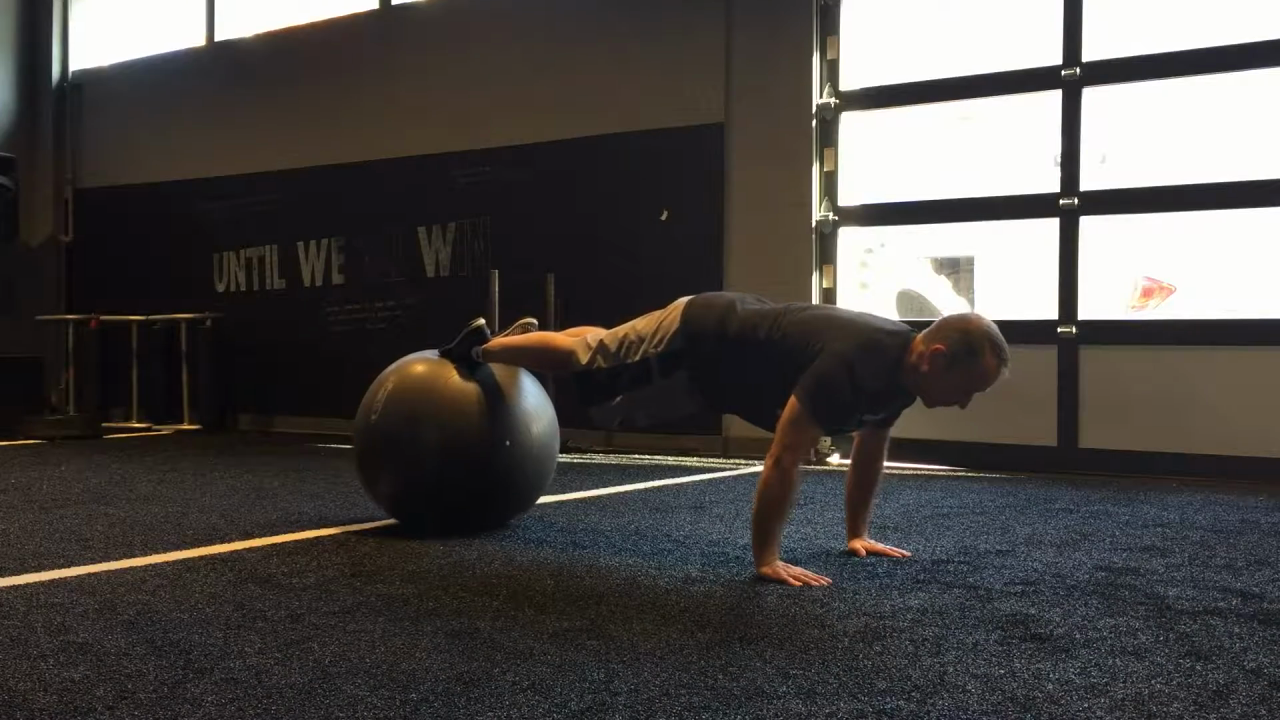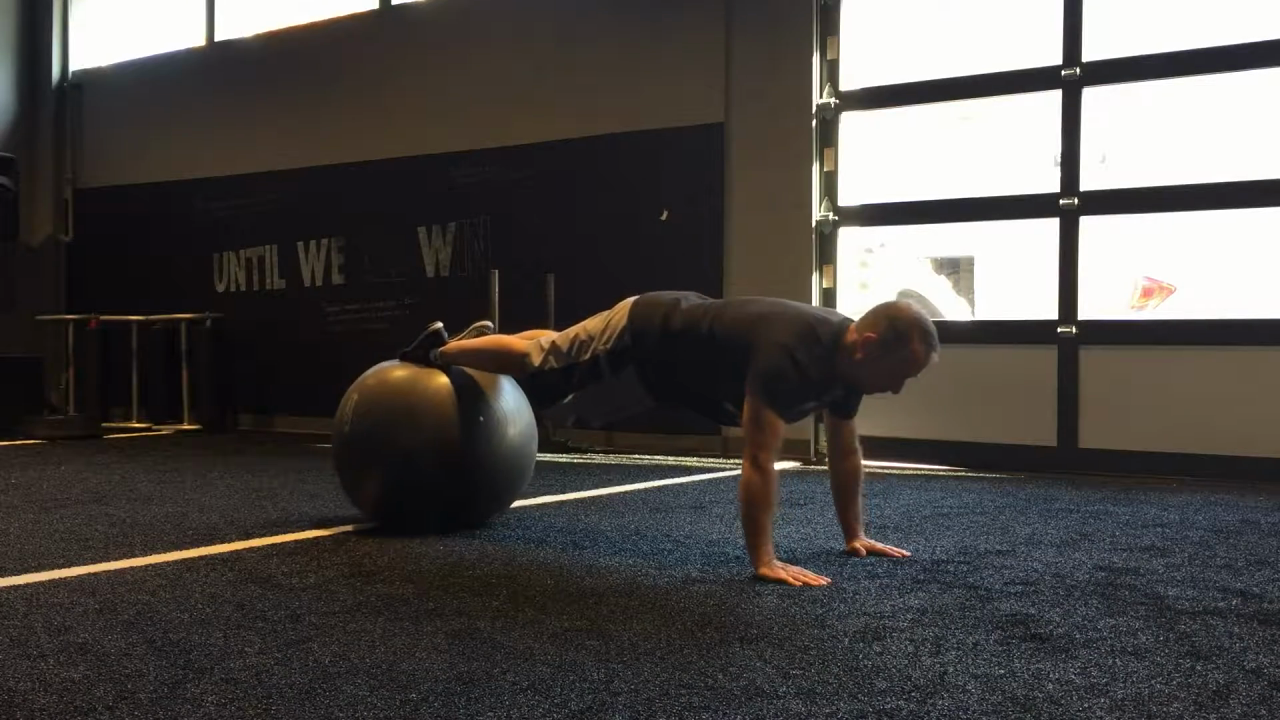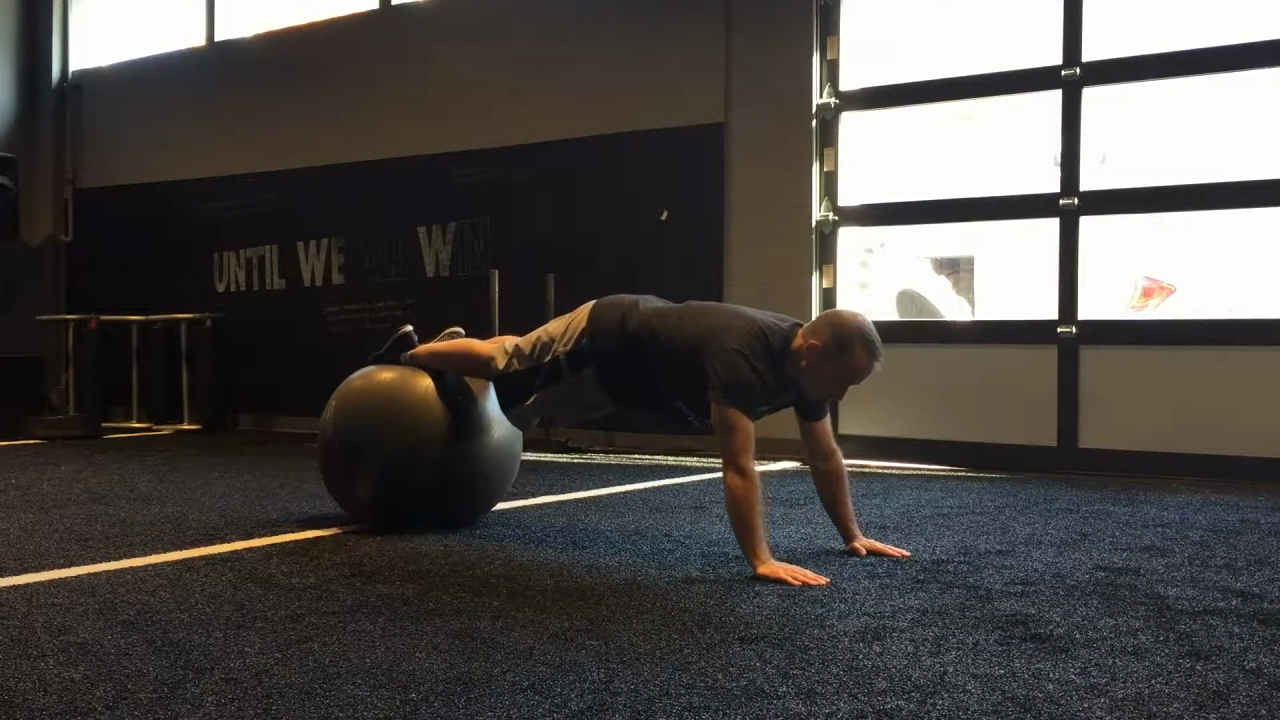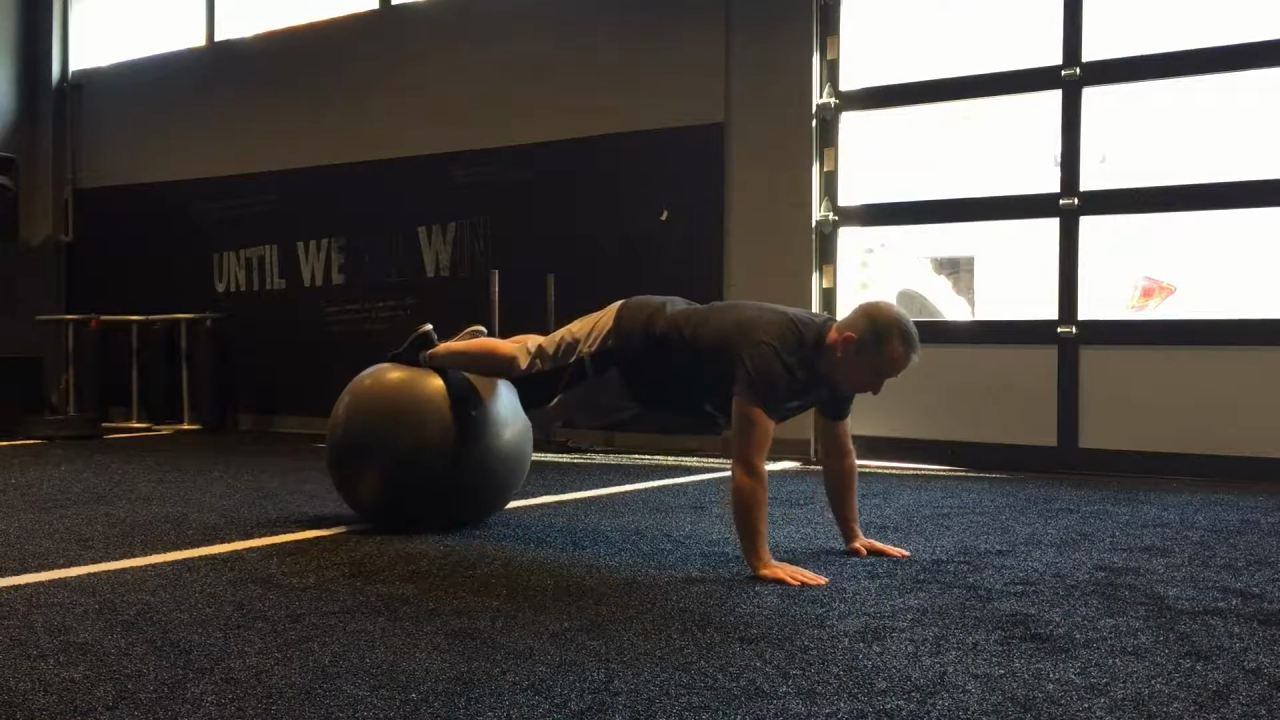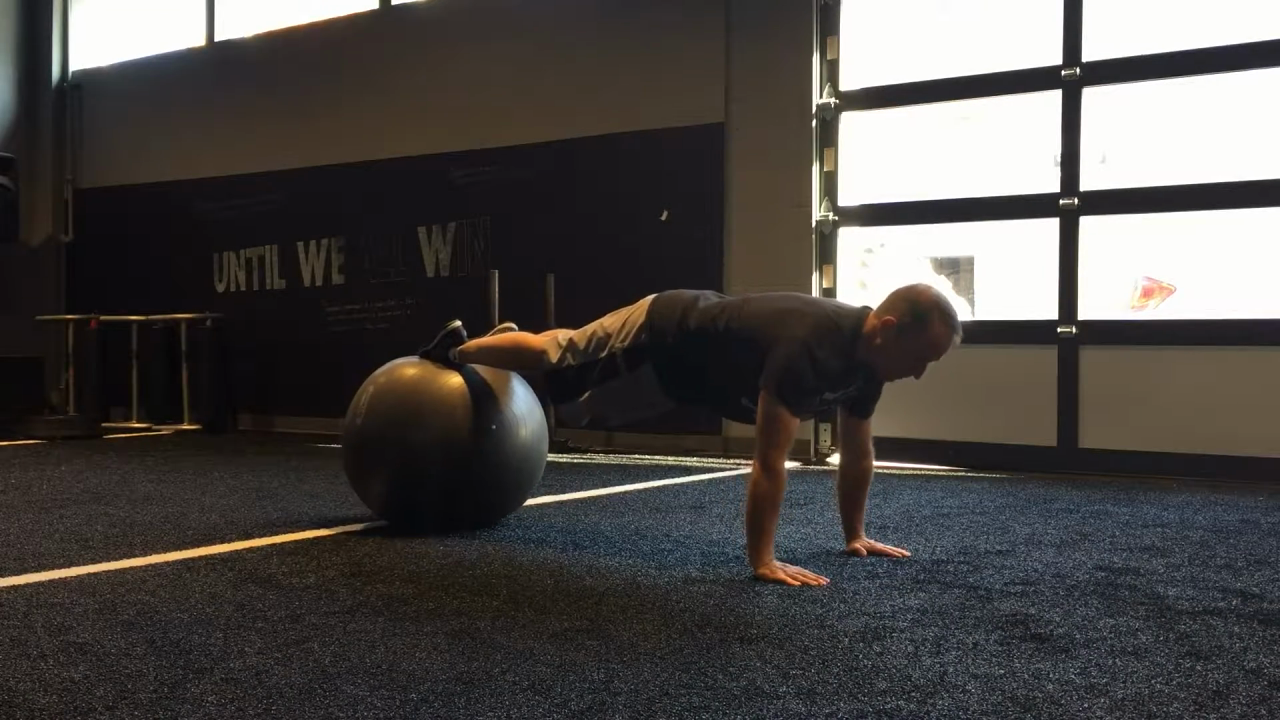
dt=1s
person 1, frame 1
left shoulder: (902, 370)
right shoulder: (855, 363)
left elbow: (870, 449)
right elbow: (783, 460)
left wrist: (857, 533)
right wrist: (766, 559)
left hip: (731, 329)
right hip: (693, 341)
left knee: (601, 345)
right knee: (581, 359)
left ankle: (528, 331)
right ankle: (482, 346)
person 1, frame 2
left shoulder: (848, 358)
right shoulder: (793, 351)
left elbow: (844, 452)
right elbow: (759, 460)
left wrist: (855, 535)
right wrist: (764, 561)
left hip: (681, 324)
right hip: (641, 338)
left knee: (554, 348)
right knee: (536, 363)
left ankle: (480, 336)
right ankle: (440, 347)
person 1, frame 3
left shoulder: (806, 362)
right shoulder: (744, 356)
left elbow: (825, 456)
right elbow: (738, 465)
left wrist: (853, 535)
right wrist: (761, 560)
left hip: (641, 325)
right hip: (600, 342)
left knee: (515, 358)
right knee: (504, 367)
left ankle: (453, 340)
right ankle: (412, 350)
person 1, frame 4
left shoulder: (834, 361)
right shoulder: (774, 351)
left elbow: (838, 455)
right elbow: (748, 464)
left wrist: (853, 535)
right wrist: (760, 561)
left hip: (666, 327)
right hip: (627, 343)
left knee: (538, 358)
right knee: (526, 366)
left ankle: (474, 338)
right ankle: (430, 349)
person 1, frame 5
left shoulder: (867, 357)
right shoulder: (809, 344)
left elbow: (857, 453)
right elbow: (769, 460)
left wrist: (855, 535)
right wrist: (762, 560)
left hip: (689, 345)
right hip: (658, 339)
left knee: (567, 353)
right knee: (554, 360)
left ankle: (504, 335)
right ankle: (458, 347)
